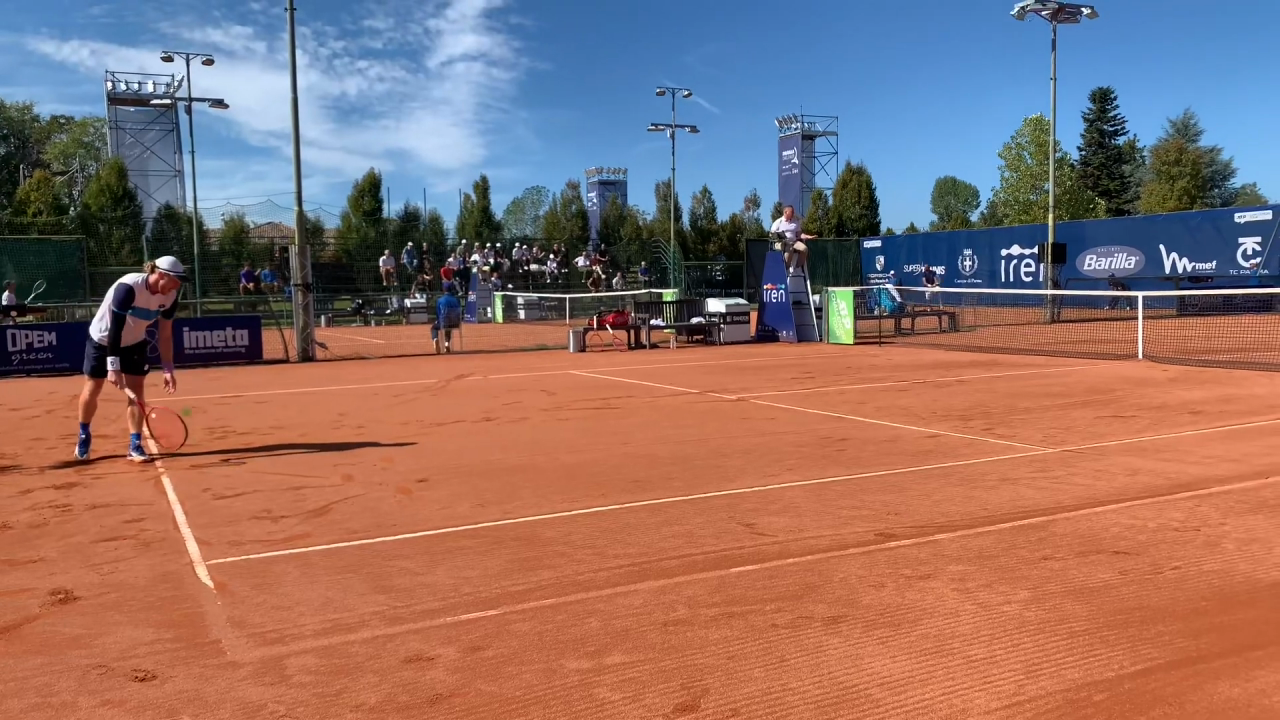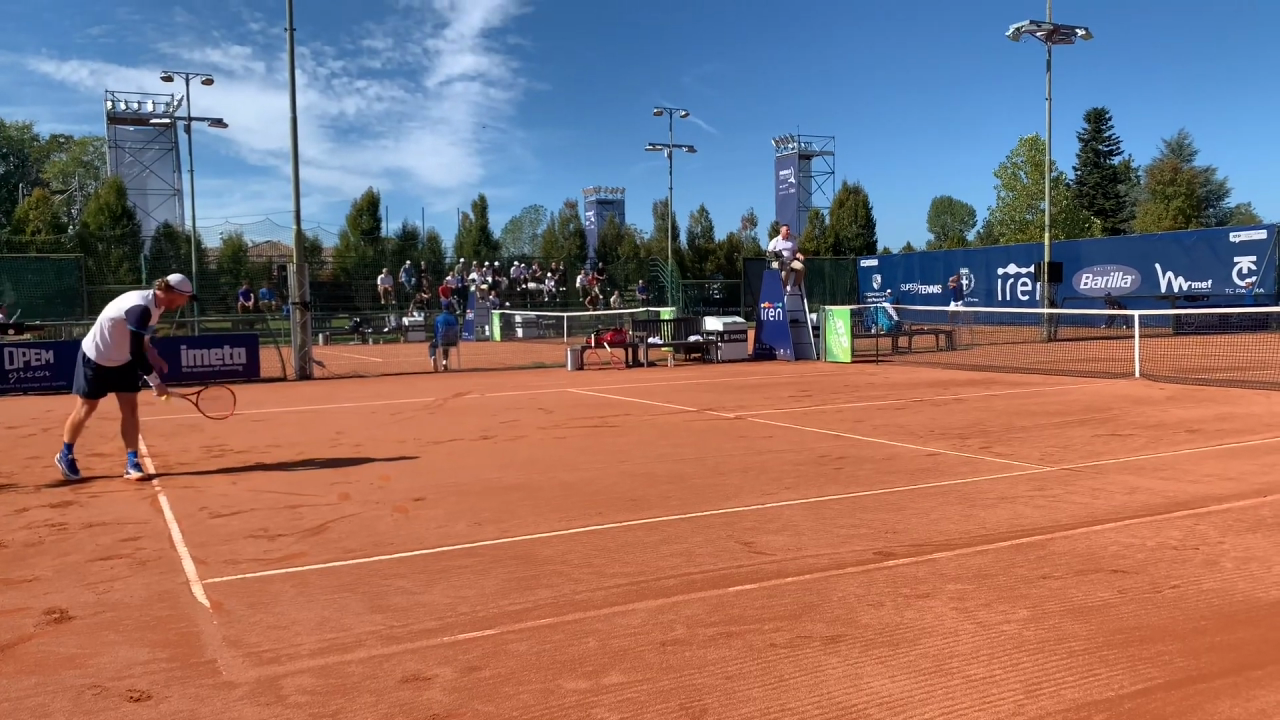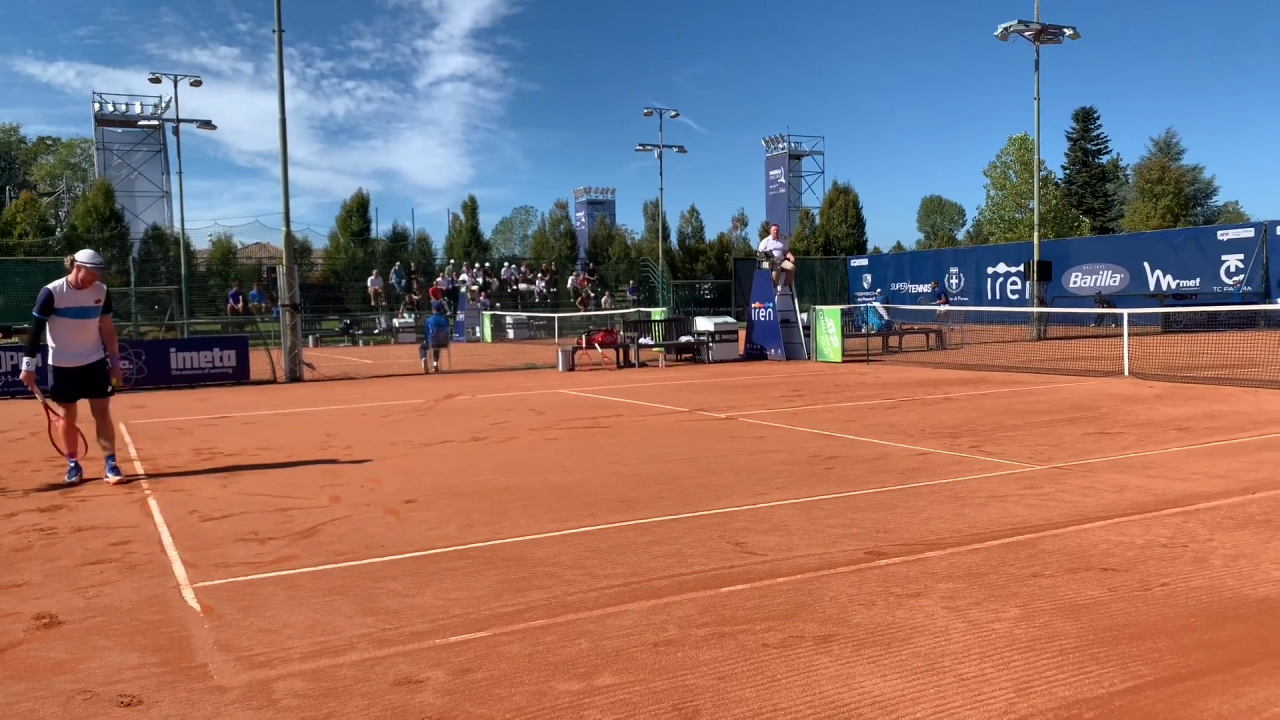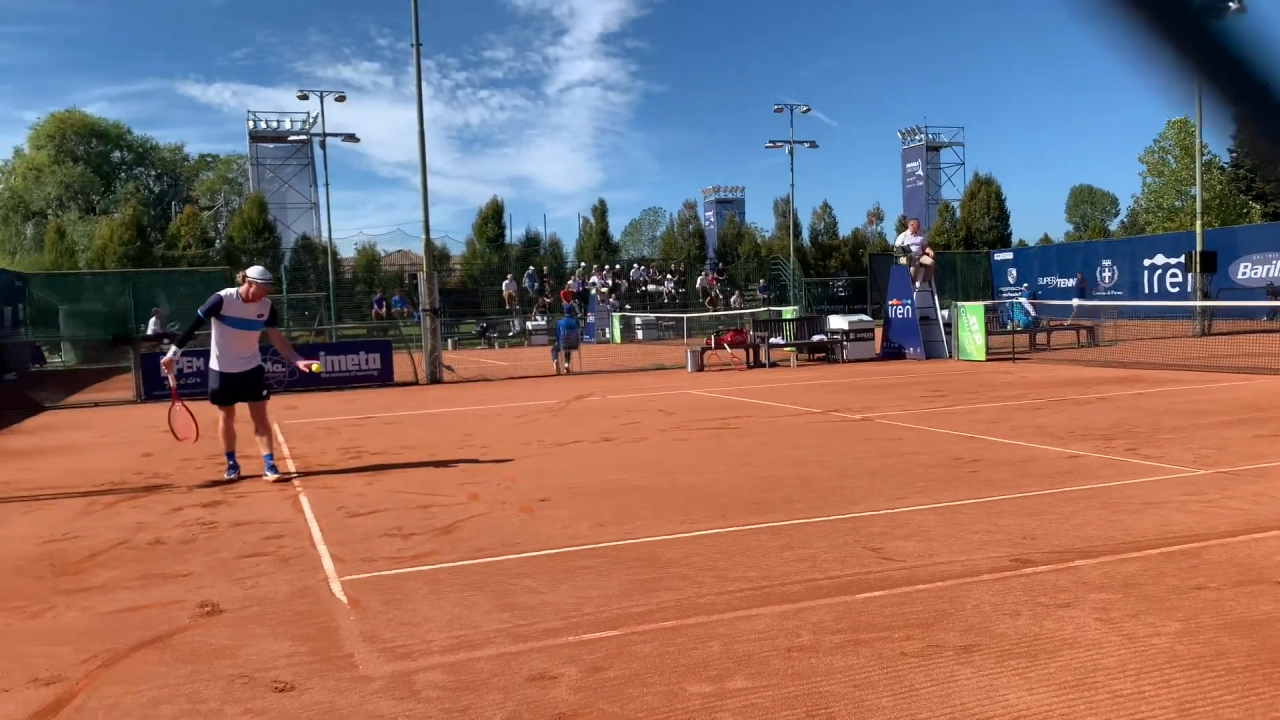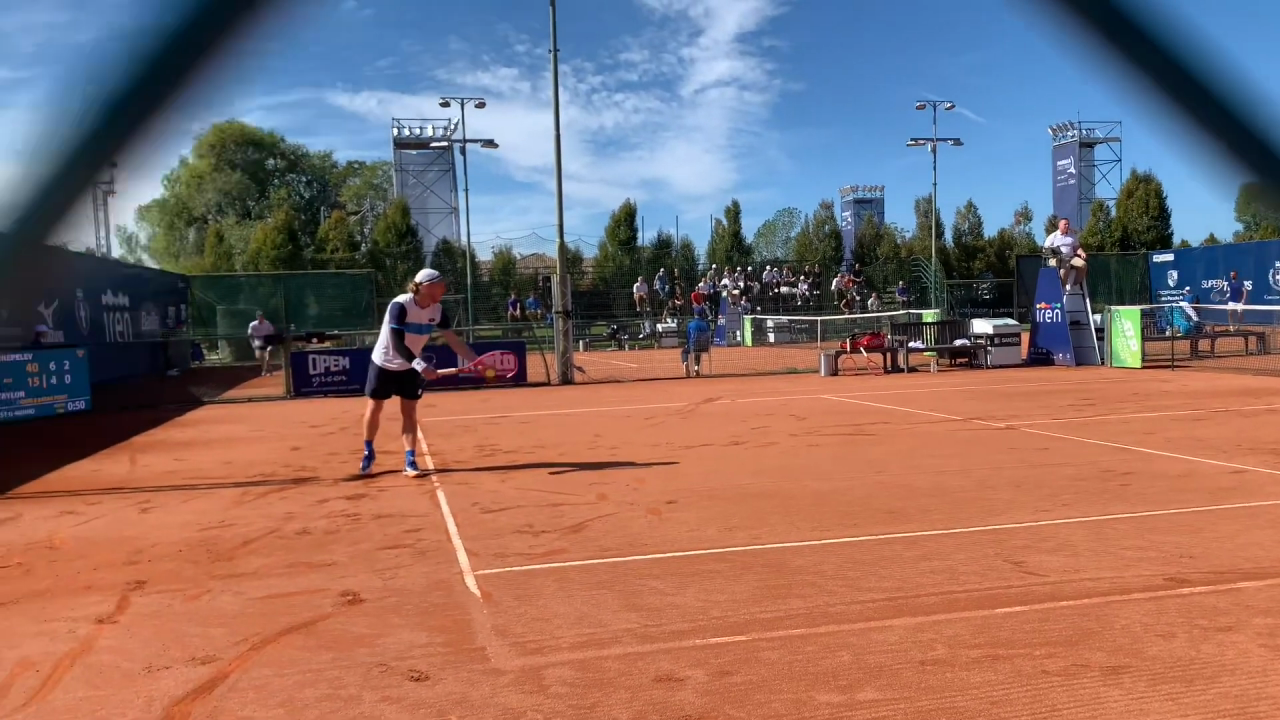
dt=1s
person 1, frame 1
left shoulder: (170, 297)
right shoulder: (128, 287)
left elbow: (165, 335)
right elbow: (115, 330)
left wrist: (168, 369)
right wrist: (113, 366)
left hip: (135, 343)
right hip: (102, 339)
left knee: (136, 389)
right knee: (92, 390)
left ankle: (135, 445)
right ankle: (84, 436)
person 1, frame 2
left shoulder: (156, 304)
right shoulder: (141, 307)
right elbow: (137, 349)
left wrist: (153, 357)
right wrist: (155, 382)
left hip: (124, 360)
right hip: (95, 358)
left knee: (130, 408)
right knee: (85, 410)
left ankle: (132, 463)
right ankle: (65, 456)
person 1, frame 3
left shoulder: (101, 292)
right shoulder: (51, 293)
left elbow: (107, 329)
right elbow: (36, 330)
left wrist: (115, 362)
right wrist: (28, 366)
left hip: (95, 361)
right hip: (62, 365)
left knee: (101, 414)
right knee: (67, 417)
left ankle: (110, 466)
right ankle: (74, 465)
person 1, frame 4
left shoulder: (266, 307)
right shoulder: (222, 300)
left elbow: (277, 340)
right elbow: (194, 326)
left wrist: (297, 360)
right wrist: (173, 353)
left hip: (252, 368)
right hip: (222, 370)
left knee: (260, 415)
right knee: (226, 417)
left ankle: (269, 465)
right ankle: (232, 463)
person 1, frame 5
left shoulder: (437, 311)
right shoulder: (400, 305)
left elbow: (454, 341)
right elbow: (398, 344)
left wrist: (477, 362)
right wrist: (421, 365)
left hip: (409, 367)
right hip: (383, 364)
left knee: (409, 412)
right knee: (374, 409)
left ankle: (410, 461)
right ankle: (368, 452)
